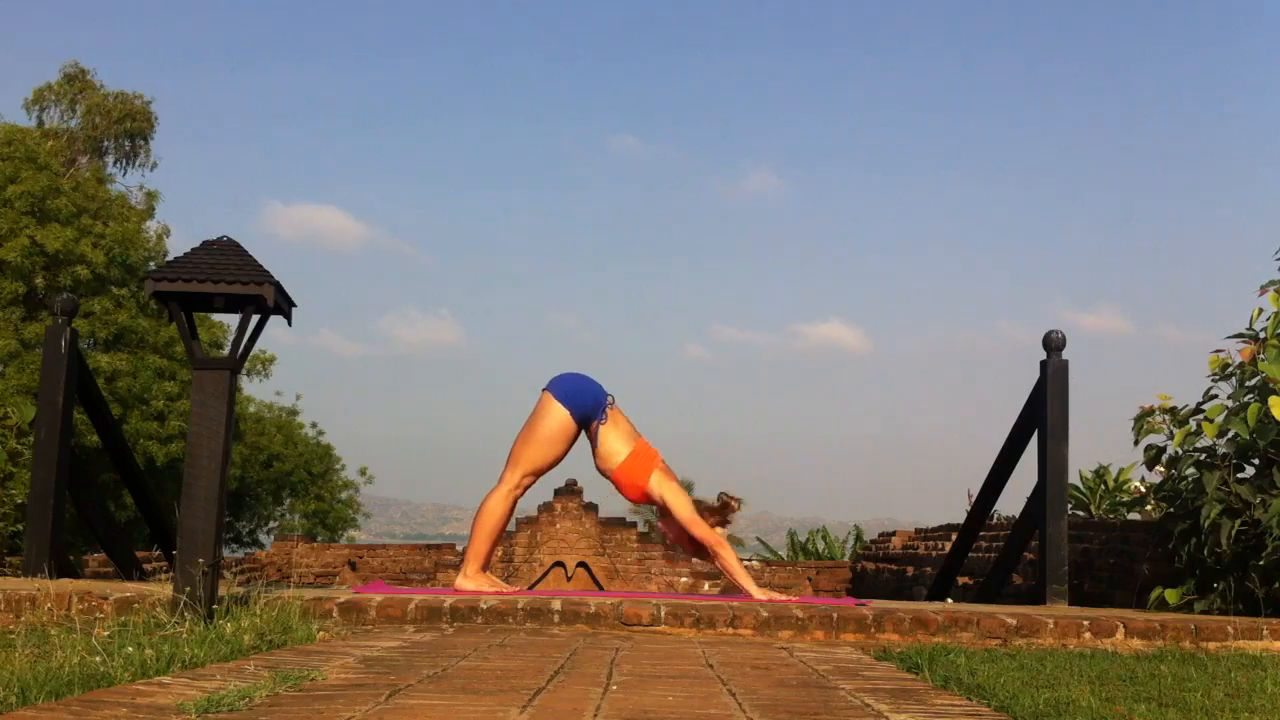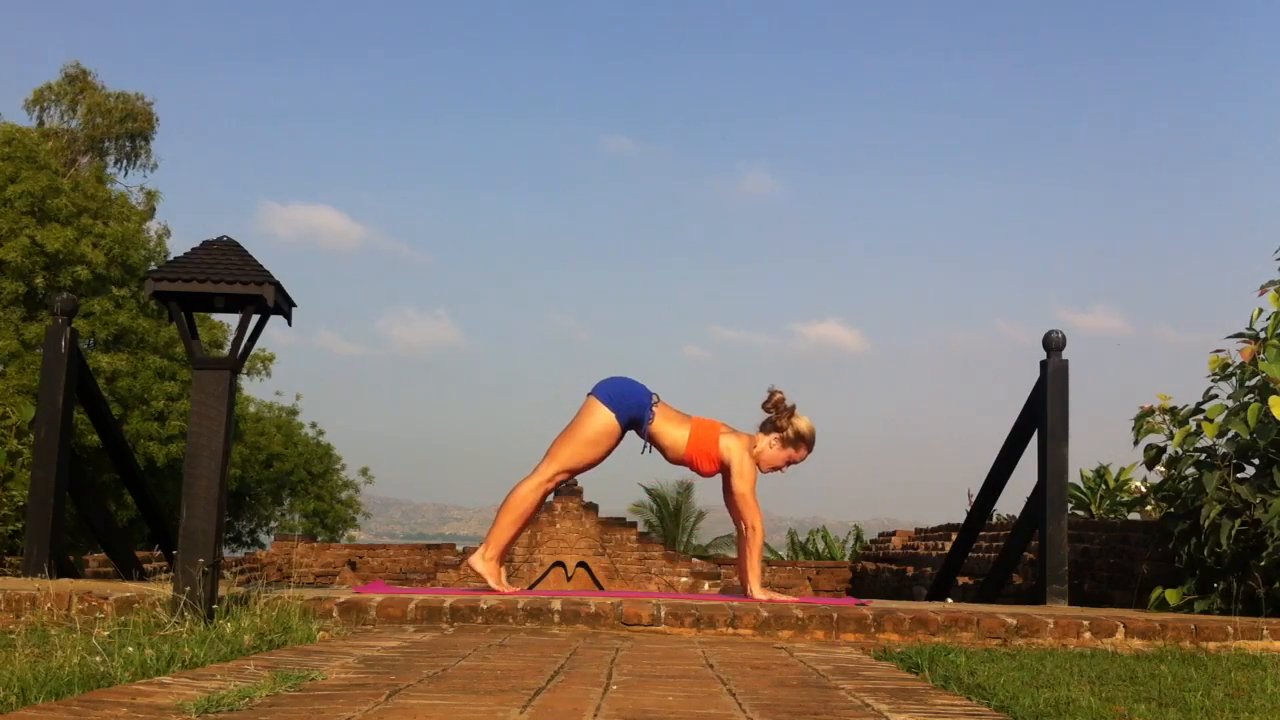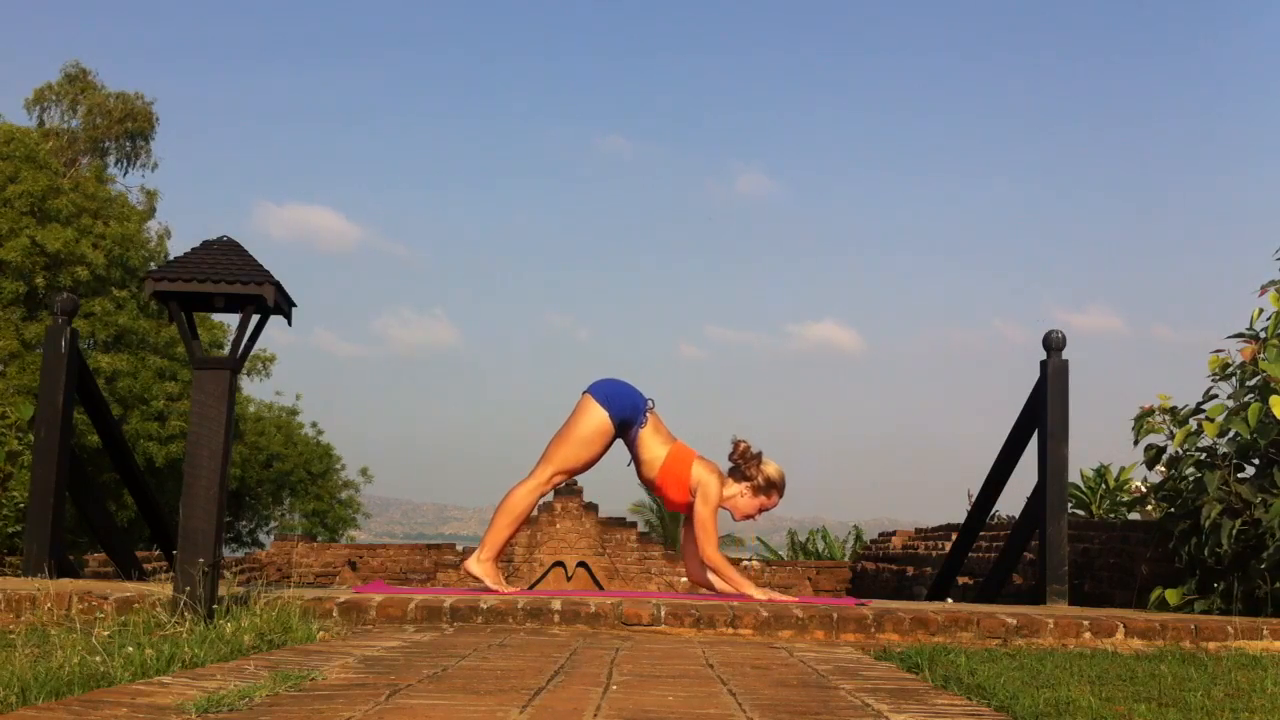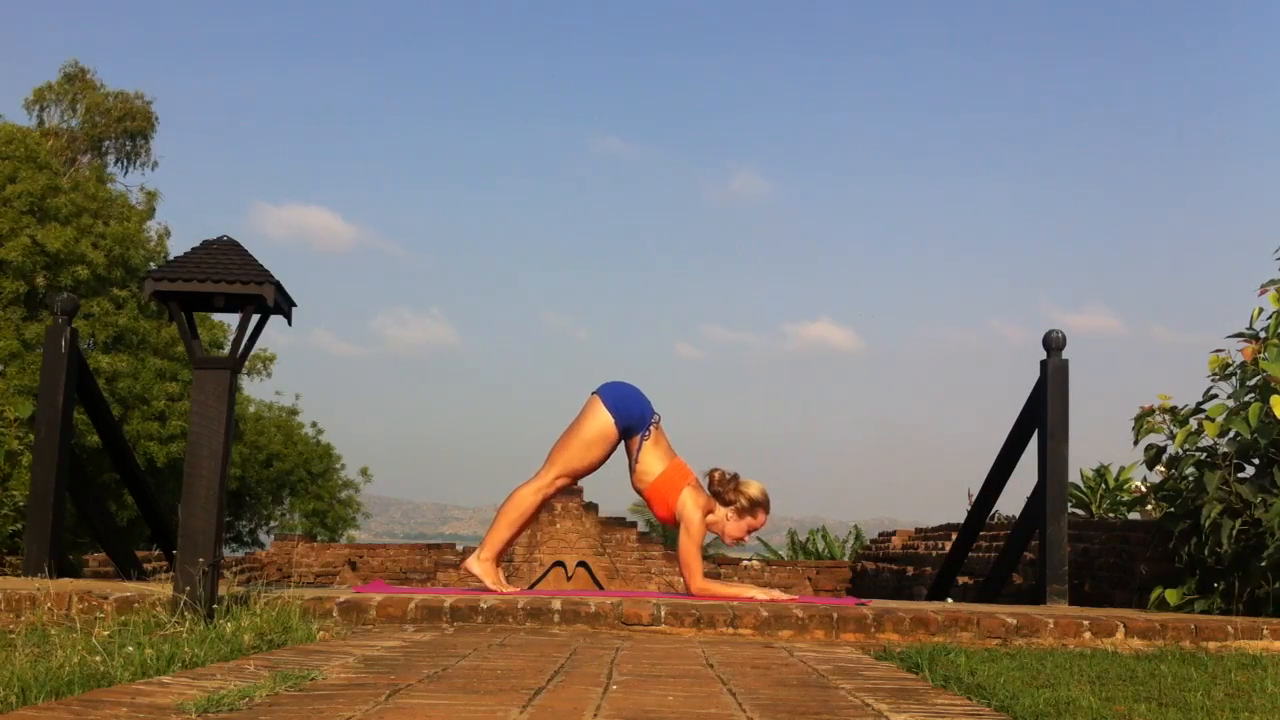
dt=1s
person 1, frame 1
left shoulder: (669, 495)
right shoulder: (668, 493)
left elbow: (713, 542)
right elbow: (715, 542)
left wrist: (752, 588)
right wrist: (754, 590)
left hip: (581, 401)
right hip: (576, 398)
left knee: (517, 484)
right knee: (512, 483)
left ankle: (478, 570)
right ankle: (469, 573)
person 1, frame 2
left shoulder: (735, 456)
right shoulder: (739, 451)
left elbow: (744, 526)
right elbow: (753, 526)
left wrist: (749, 586)
right wrist: (756, 588)
left hip: (629, 406)
right hip: (624, 400)
left knee: (551, 479)
right knee: (547, 476)
left ankle: (495, 559)
right ankle: (487, 555)
person 1, frame 3
left shoulder: (699, 497)
right shoulder: (709, 483)
left elbow: (696, 570)
right elbow: (709, 554)
left wrist: (745, 591)
right wrist: (751, 589)
left hip: (620, 410)
right hip: (616, 402)
left knee: (548, 480)
right knee: (544, 478)
left ankle: (489, 560)
right ankle: (483, 558)
person 1, frame 4
left shoulder: (699, 510)
right shoulder: (694, 510)
left elbow: (695, 581)
right elbow: (696, 585)
left wrist: (752, 591)
right wrist: (753, 591)
left hip: (626, 409)
right hip: (621, 405)
left knee: (554, 483)
right knee: (548, 480)
left ankle: (492, 560)
right ankle: (484, 557)
